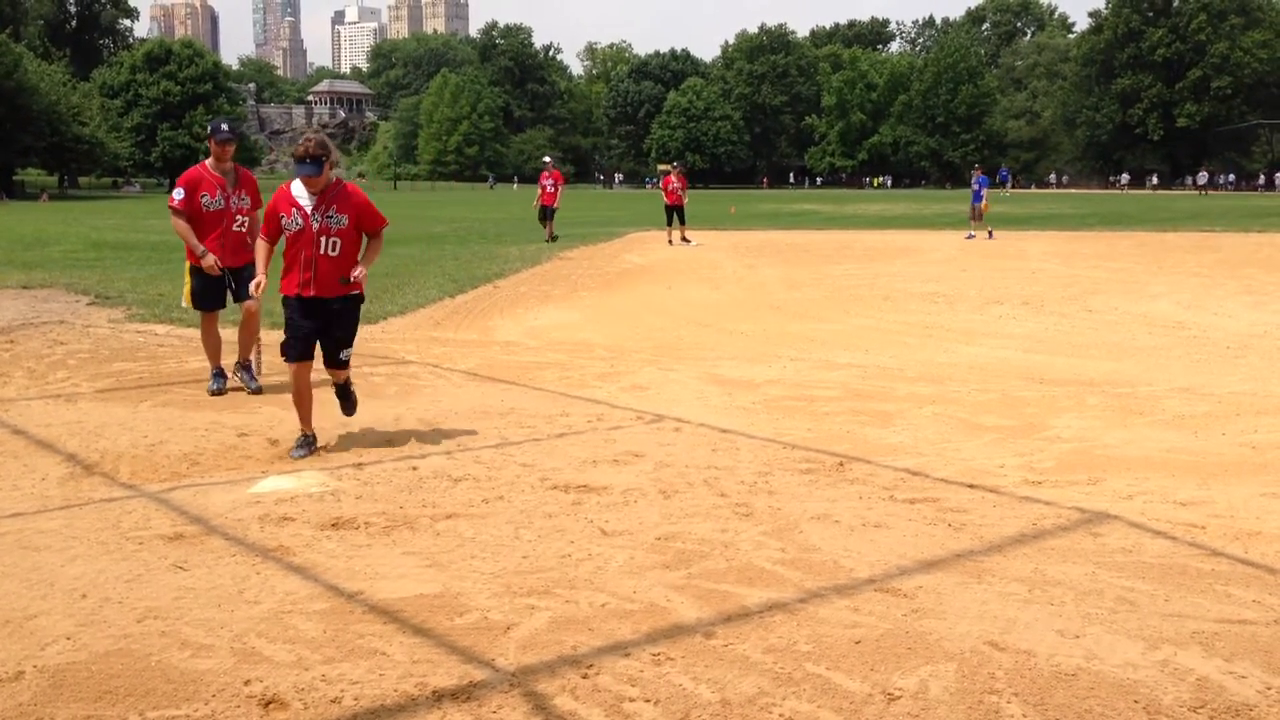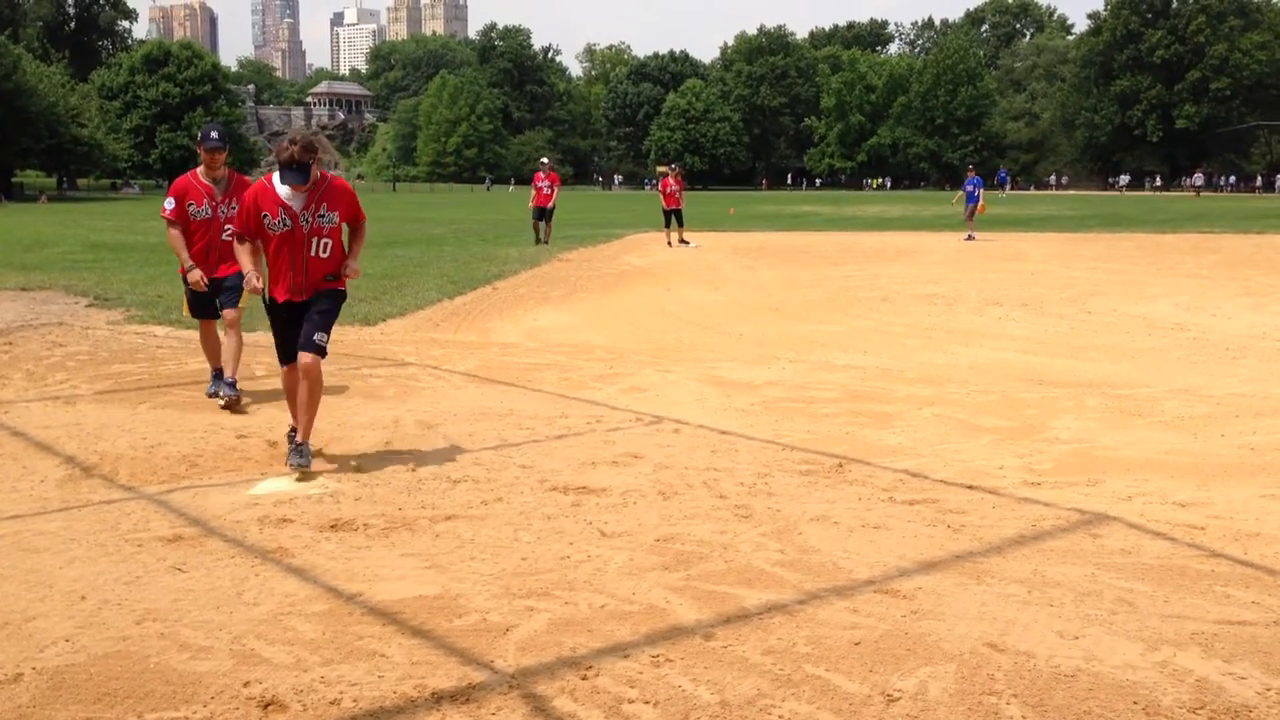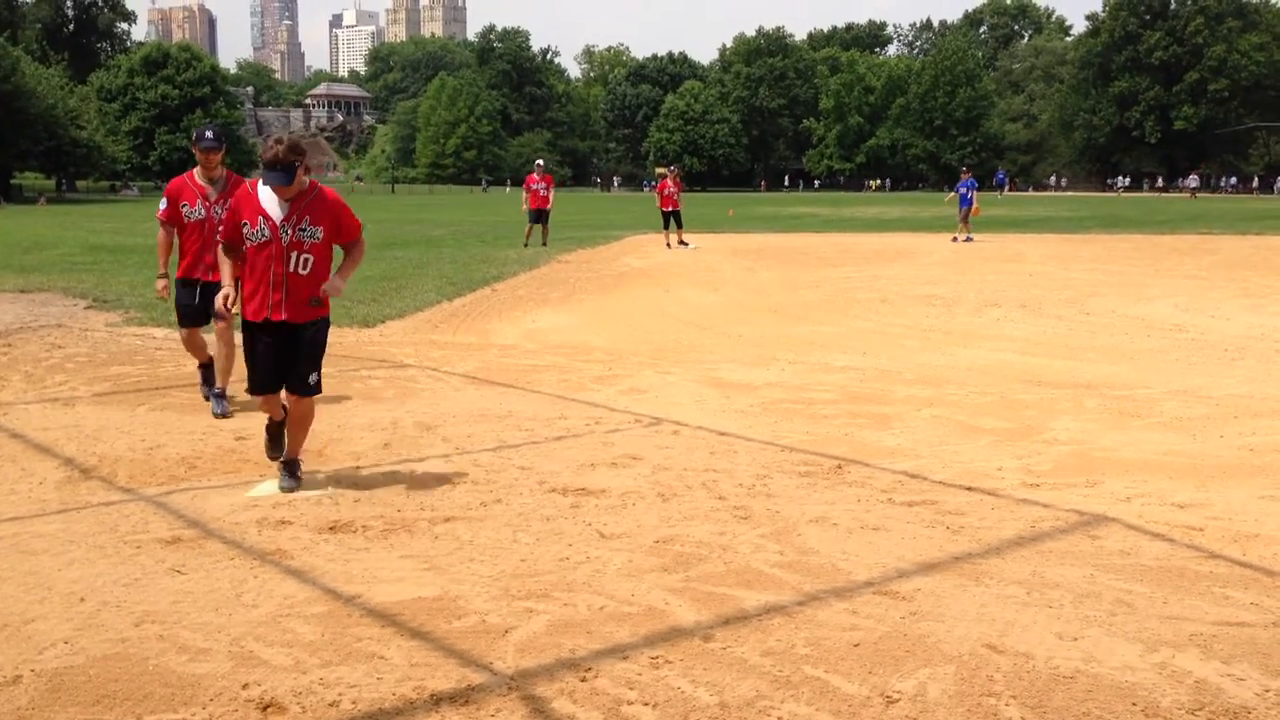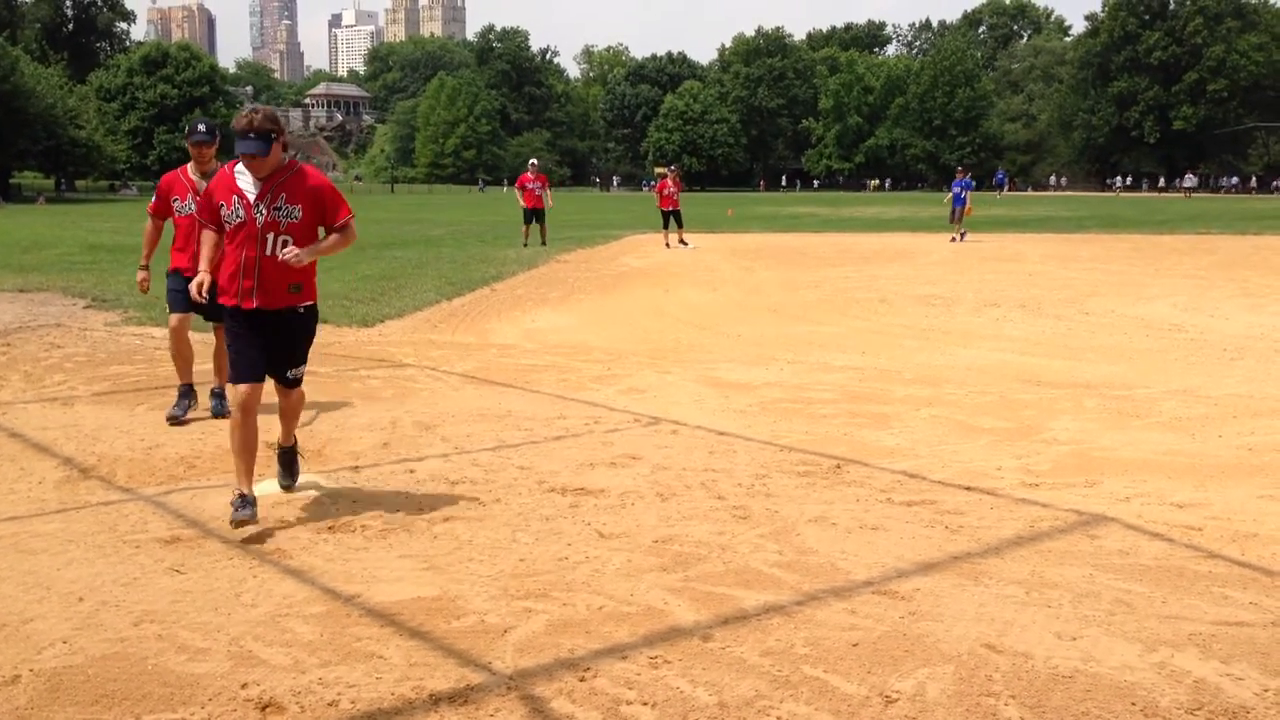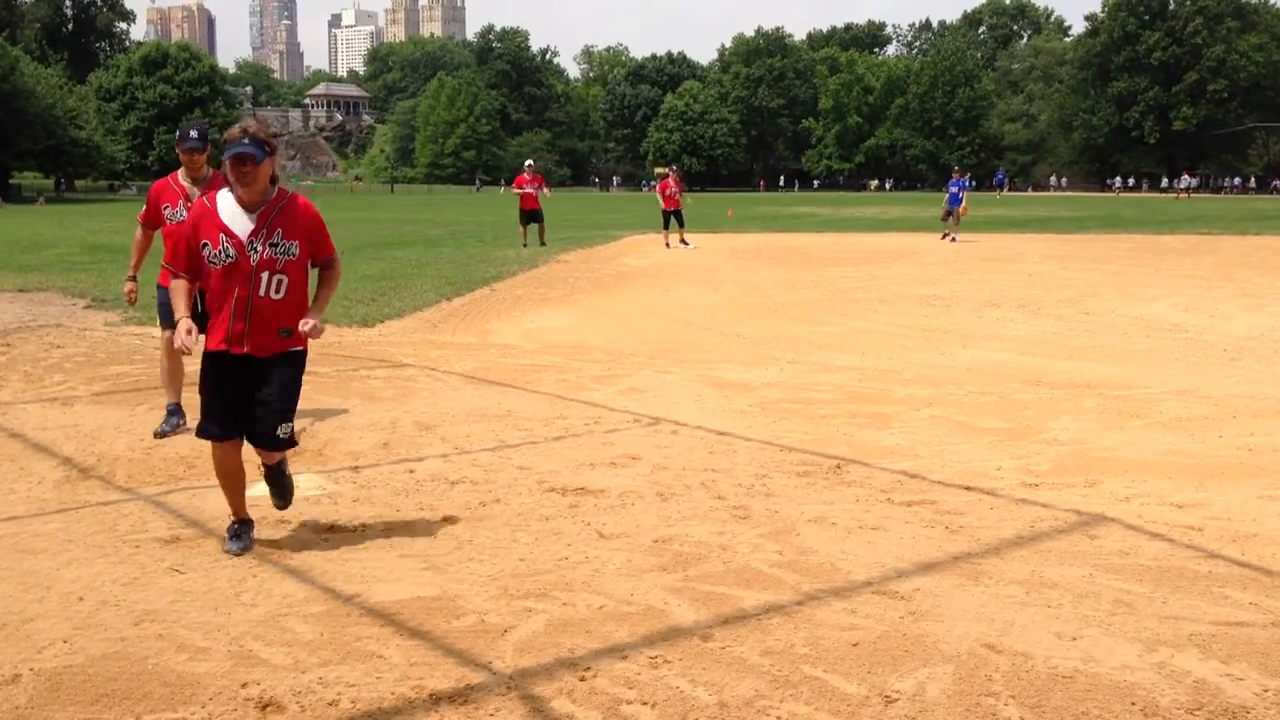
dt=0.2s
person 1, frame 1
left shoulder: (352, 197)
right shoulder: (283, 198)
left elbow: (377, 235)
right elbow: (265, 237)
left wrist: (364, 265)
right wrist: (261, 272)
left hip: (342, 296)
right hip: (297, 295)
left knee: (336, 366)
right knee: (298, 365)
left ankle: (343, 382)
right ankle: (306, 434)
person 1, frame 2
left shoulder: (339, 189)
right shoulder: (260, 192)
left elbow: (358, 224)
right elbow: (243, 236)
left wrist: (353, 259)
right wrist: (250, 270)
left hip: (326, 291)
right hip: (281, 295)
left knee: (309, 361)
right knee: (289, 368)
left ankle: (302, 442)
right ankle: (297, 427)
person 1, frame 3
left shoulder: (328, 203)
right shoulder: (245, 198)
left elbow: (356, 245)
right elbow: (227, 245)
left wrist: (339, 278)
right wrist: (228, 283)
left hip: (308, 318)
right hip: (258, 316)
left knee: (302, 395)
right knee: (265, 396)
left ankle: (291, 460)
right ankle: (276, 418)
person 1, frame 4
left shoulder: (311, 182)
right shoulder: (222, 180)
left elbow: (347, 232)
right elbow: (212, 227)
left wrist: (310, 252)
right wrist: (205, 269)
left hip: (294, 307)
right hip: (239, 306)
left knee: (289, 387)
right knee: (244, 396)
left ankle: (287, 443)
right ankle: (244, 494)
person 1, frame 5
left shoulder: (300, 213)
right shoulder: (202, 214)
left elbow: (329, 265)
right elbow: (180, 274)
left wrist: (316, 313)
right wrist: (183, 319)
left hip: (281, 351)
right hip: (222, 350)
left knee: (269, 445)
right knee: (223, 443)
left ankle: (274, 460)
right ankle: (240, 520)
person 2, frame 1
left shoulder: (246, 178)
right shoulder: (192, 178)
left elbow: (253, 219)
right elbow: (177, 219)
left wrist: (256, 252)
right wrist: (202, 252)
left hip: (241, 259)
right hip: (206, 262)
left knee: (252, 309)
right knee: (209, 317)
left ankle: (244, 365)
right ankle: (216, 372)
person 2, frame 2
left shoulder: (242, 185)
right shoulder: (182, 186)
right elbow: (173, 230)
right wrist: (189, 267)
left hip: (232, 267)
right hip: (198, 270)
left knee: (232, 319)
right knee: (207, 325)
left ankle: (230, 384)
right ankle: (216, 374)
person 2, frame 3
left shoulder: (240, 187)
right shoulder: (177, 187)
right elbow: (165, 231)
right wrist: (162, 273)
left hip: (226, 273)
right hip: (188, 274)
left knee: (223, 329)
right knee: (188, 334)
left ankle: (219, 393)
right ankle: (206, 364)
person 2, frame 4
right shoulder: (170, 182)
right elbow: (154, 223)
right wrist: (144, 264)
right hip: (182, 268)
left knee: (222, 331)
right knee: (177, 326)
left ankle: (219, 393)
right ankle: (186, 392)
person 2, frame 5
left shoulder: (224, 187)
right shoulder: (160, 189)
right elbow: (144, 232)
right wrist: (131, 275)
right hip: (172, 281)
right knee: (170, 341)
right ankle: (174, 411)
